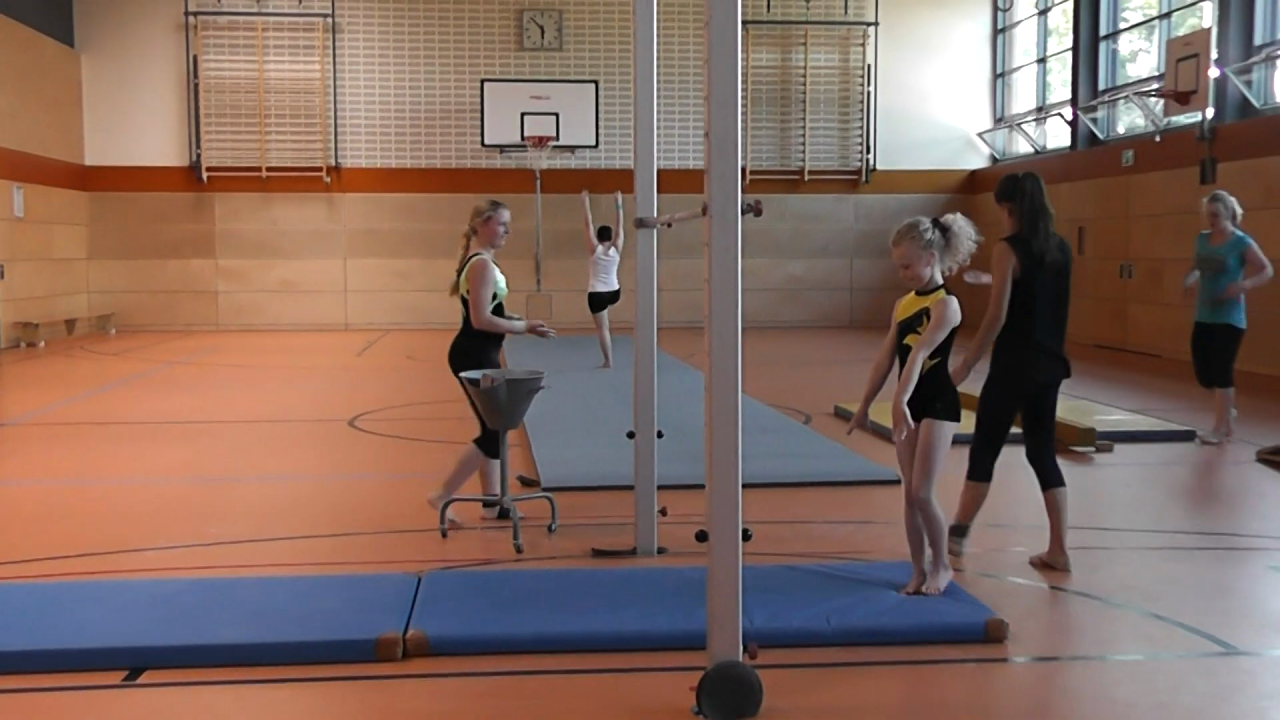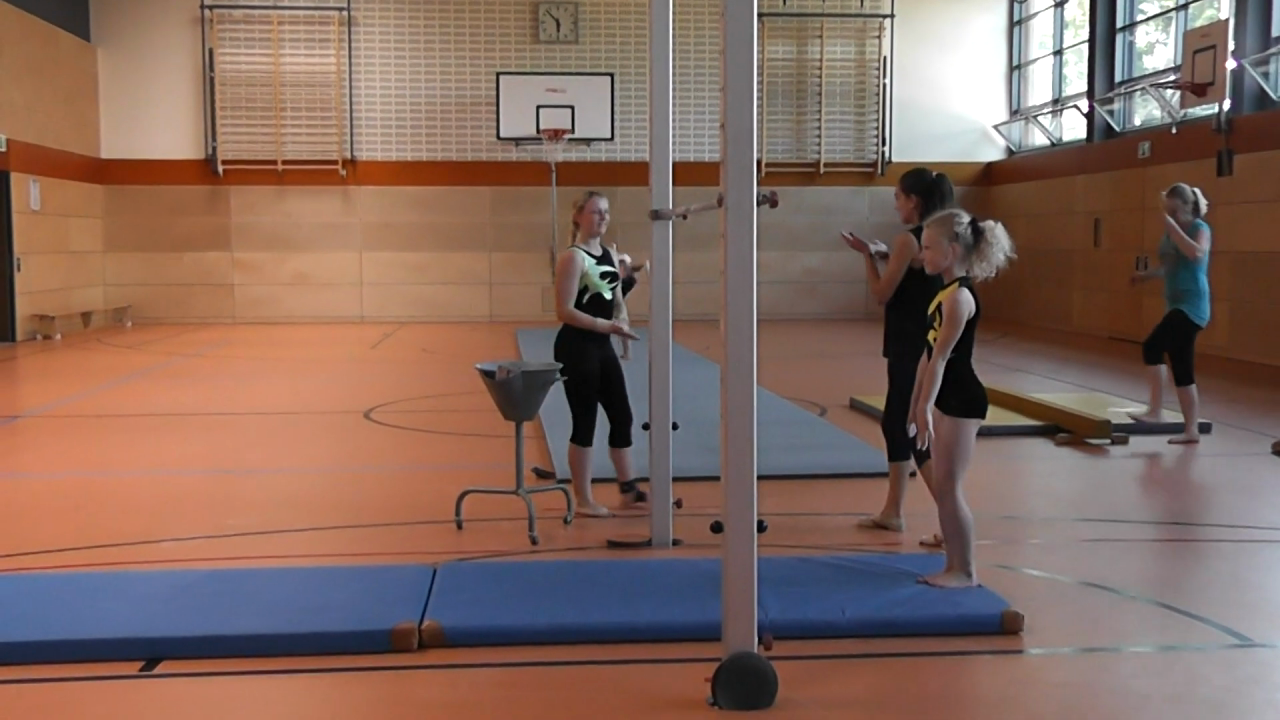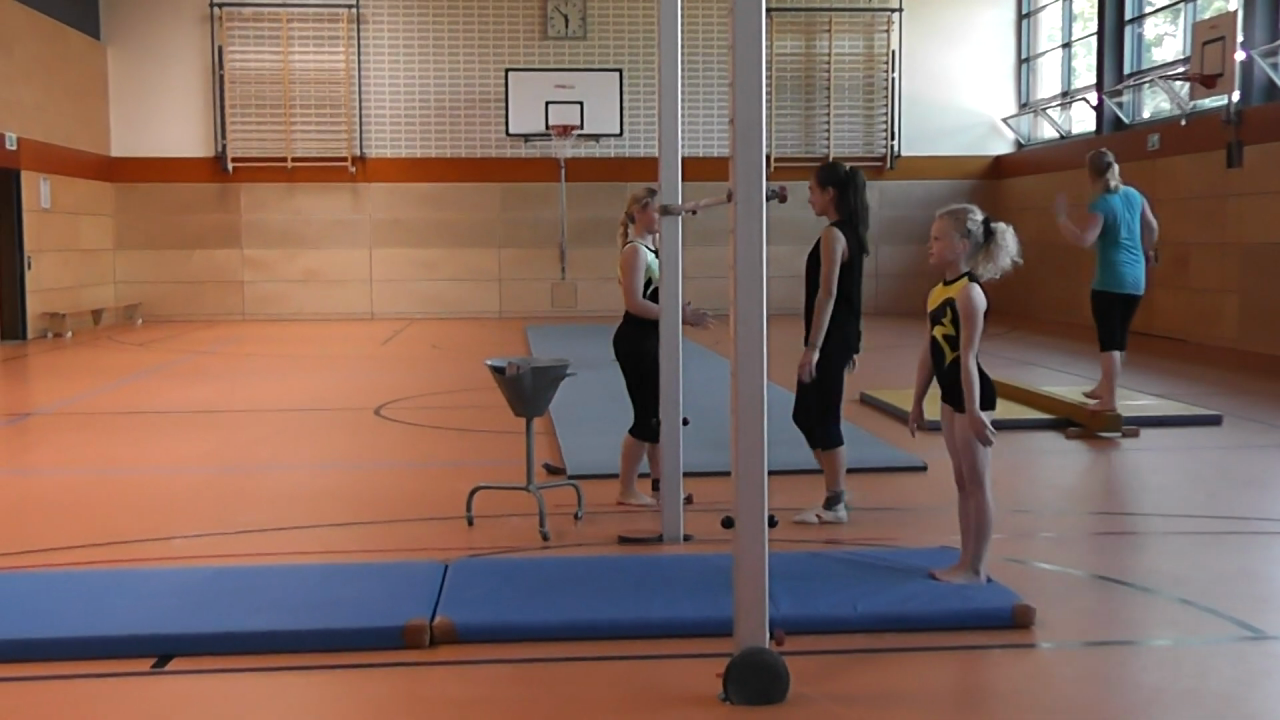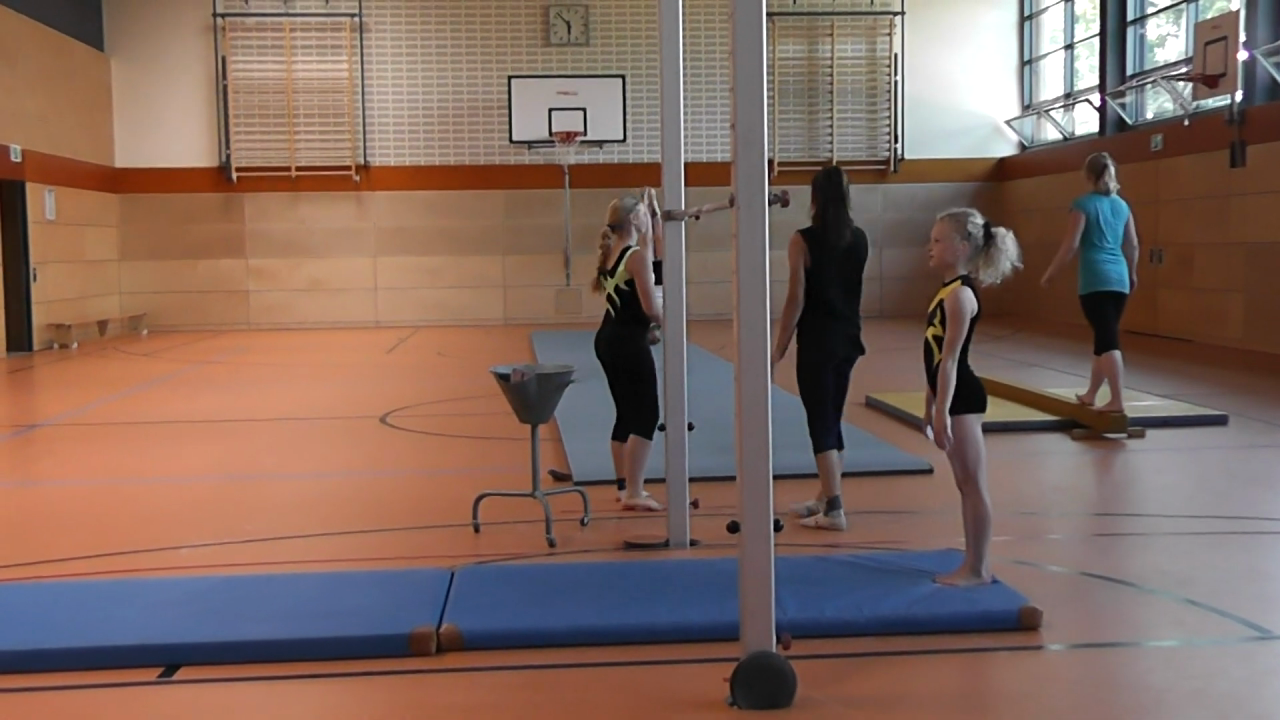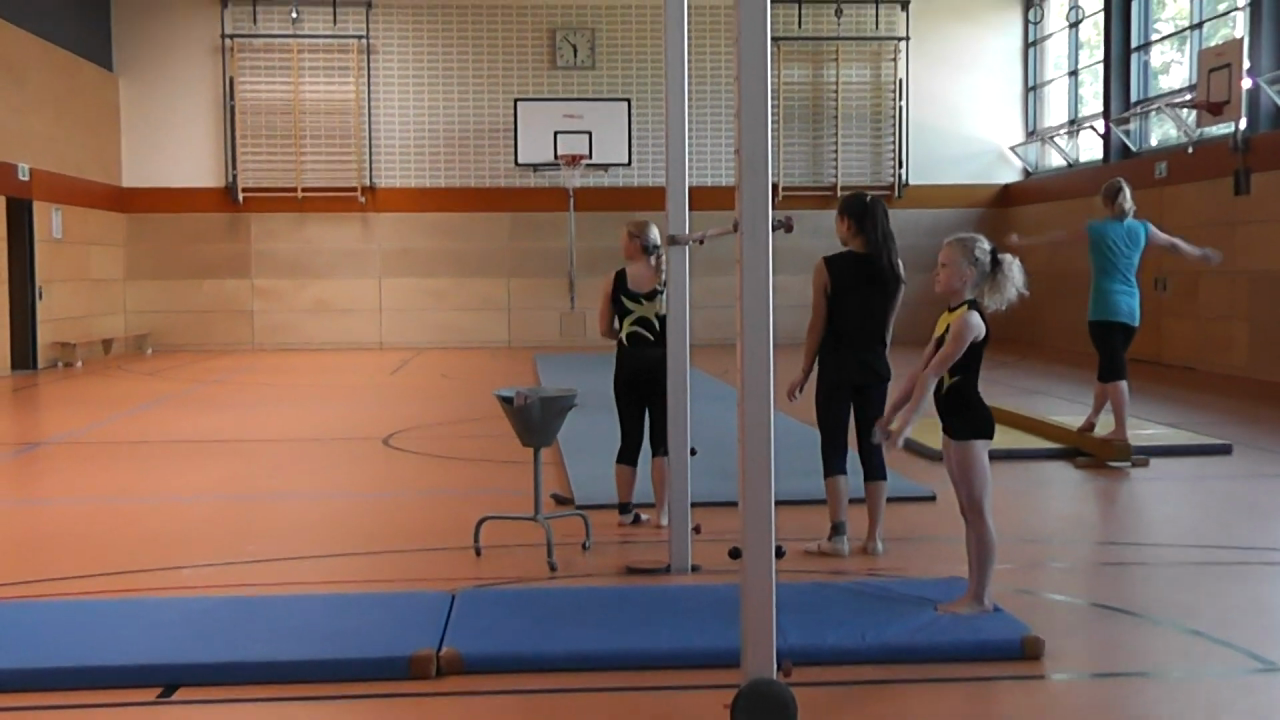
dt=1s
person 1, frame 1
left shoulder: (946, 305)
right shoulder: (903, 305)
left elbow: (919, 356)
right elbow: (886, 357)
left wrist: (900, 403)
right wrist: (864, 405)
left hip: (939, 404)
right hip: (910, 403)
left knee: (922, 492)
right knee: (911, 493)
left ankle: (940, 567)
right ankle: (920, 570)
person 1, frame 2
left shoulder: (959, 297)
right shoulder: (944, 294)
left elbow: (941, 357)
right elbow: (927, 356)
left wrist: (925, 408)
right wrist: (915, 404)
left hip: (962, 400)
right hip: (946, 399)
left knee: (947, 488)
right knee: (941, 487)
left ankle: (966, 571)
right ankle: (953, 566)
person 1, frame 3
left shoulder: (969, 293)
right shoulder: (937, 293)
left elbow: (967, 357)
right elbow: (929, 352)
left wrist: (973, 413)
right wrist: (917, 402)
left hip: (972, 396)
right hip: (952, 395)
left knee: (976, 483)
right knee: (963, 482)
left ankle: (975, 569)
right ankle: (966, 561)
person 1, frame 4
left shoulder: (960, 295)
right shoulder: (947, 292)
left elbow: (950, 358)
left wrist: (942, 412)
right wrist: (931, 407)
left hip: (961, 399)
right hip: (951, 398)
left knee: (974, 486)
right knee: (964, 485)
left ankle: (978, 569)
right ankle: (972, 564)
person 1, frame 5
left shoulder: (968, 320)
right shoulder: (950, 316)
left elbow: (934, 374)
right elbow: (922, 370)
left wrist: (905, 422)
right wrist: (893, 413)
left hip: (970, 425)
right hip: (955, 424)
left knee: (978, 513)
right knee: (969, 512)
left ankle: (978, 597)
right ankle: (974, 593)
person 2, frame 1
left shoulder: (1008, 250)
right shoulder: (1061, 249)
left elbow: (997, 317)
left wrist: (965, 366)
left hip: (1013, 367)
right hip: (1048, 366)
left knee: (983, 451)
right knee: (1042, 453)
left ankle: (956, 538)
right ankle: (1057, 548)
person 2, frame 2
left shoulder: (909, 240)
left elbow: (882, 295)
left wrist: (866, 255)
right wrist: (879, 255)
left hip: (909, 351)
right hip: (924, 349)
left knee: (910, 436)
right knee: (896, 427)
right ankle: (892, 511)
person 2, frame 3
left shoulder: (832, 235)
right shoulder: (846, 232)
left elbow: (827, 295)
left wrist: (812, 348)
left hip: (832, 339)
right hip: (835, 338)
left knee: (824, 419)
right knee: (805, 415)
left ankle: (834, 504)
right ankle: (833, 492)
person 2, frame 4
left shoulder: (804, 241)
right shoulder: (860, 239)
left elbow: (796, 300)
right elbow: (853, 291)
left wrist: (780, 348)
left hip: (818, 341)
right hip: (849, 338)
left knee: (820, 423)
right knee: (832, 420)
left ankle: (833, 511)
right ankle: (826, 499)
person 2, frame 5
left shoulder: (828, 267)
right shoulder: (894, 268)
left elbow: (818, 326)
right elbow: (888, 325)
left wrist: (804, 372)
left hip: (836, 369)
right hip: (875, 368)
left knee: (834, 450)
right knee: (872, 449)
left ankle: (838, 537)
right ankle: (874, 537)
person 3, frame 1
left shoulder: (482, 262)
right shoulder: (481, 265)
right elbow: (480, 320)
left wrist: (519, 321)
right wrist: (524, 327)
left hip: (481, 354)
right hip: (474, 355)
left knee: (493, 428)
right knee: (495, 430)
left ankle: (491, 503)
right ankle: (443, 496)
person 3, frame 2
left shoulder: (609, 256)
right shoulder: (572, 257)
left elbow: (616, 302)
right elbow: (564, 311)
left wrist: (621, 322)
right wrist: (608, 326)
left hip: (603, 347)
right hip: (577, 347)
left knee: (623, 417)
right knee: (585, 422)
left ankle: (629, 490)
right ankle: (583, 500)
person 3, frame 3
left shoulder: (653, 249)
right shoulder: (634, 251)
right elbow: (635, 304)
right wrist: (679, 316)
left hip: (652, 341)
right hip: (636, 342)
left knee: (658, 415)
right knee: (646, 417)
left ankle: (660, 486)
right ankle: (627, 490)
person 3, frame 4
left shoulder: (609, 254)
right shoulder: (638, 256)
right elbow: (651, 307)
right wrist: (665, 321)
left hip: (607, 338)
right hip: (629, 341)
left knee: (625, 413)
right knee: (647, 415)
left ankle: (625, 486)
right ankle: (633, 491)
person 3, frame 5
left shoulder: (615, 281)
right shoulder: (668, 279)
left elbow: (605, 328)
left hip: (629, 363)
right hip: (660, 363)
left knee: (630, 438)
right knee: (662, 439)
left ankle: (627, 511)
right ankle: (661, 513)
person 4, frame 1
left shoulder: (1241, 242)
right shoulder: (1203, 239)
left elbow: (1267, 271)
left wrist: (1243, 286)
right wrist: (1191, 281)
left hip: (1229, 318)
right hip: (1204, 316)
left knee: (1222, 372)
right knee: (1203, 373)
left ankle: (1220, 430)
right ankle: (1227, 413)
person 4, frame 2
left shoulder: (1199, 229)
right shoulder: (1169, 232)
left elbow: (1195, 254)
left wrist: (1172, 226)
right wrist: (1147, 275)
left hip: (1191, 307)
right hip: (1175, 306)
left knee: (1152, 347)
right knee: (1181, 368)
left ankle: (1155, 410)
right ankle: (1192, 429)
person 4, frame 3
left shoulder: (1100, 204)
right shoulder: (1134, 195)
left elbow: (1084, 241)
right elbow: (1153, 228)
left wrist: (1061, 216)
right wrist: (1150, 250)
left hip: (1111, 279)
right hip: (1137, 278)
left knee: (1109, 339)
right knee: (1119, 337)
left ankle: (1108, 399)
right ankle: (1103, 388)
person 4, frame 4
left shoulder: (1083, 204)
right shoulder: (1122, 205)
left elbow: (1071, 245)
right elbow: (1132, 245)
left wrist: (1049, 273)
right wrist: (1131, 274)
left hip: (1096, 280)
right hip: (1119, 279)
left knee: (1108, 339)
right knee: (1105, 337)
left ankle: (1117, 401)
right ankle: (1090, 394)
person 4, frame 5
left shoulder: (1097, 230)
right shoulder: (1142, 228)
left elbow: (1057, 237)
right elbow: (1172, 243)
left wrist: (1023, 241)
right wrist: (1200, 253)
left hip: (1105, 309)
right hip: (1131, 310)
left knee: (1114, 368)
right knee: (1108, 365)
left ankle: (1121, 431)
right ankle: (1092, 418)
